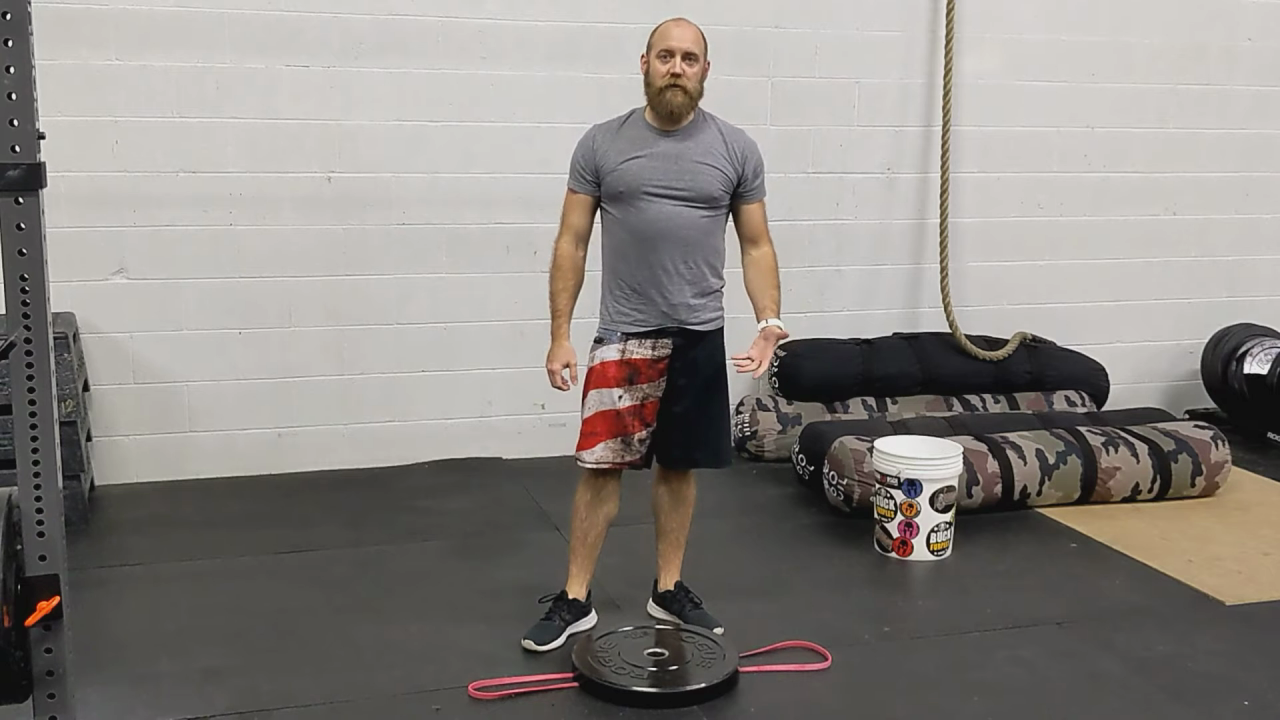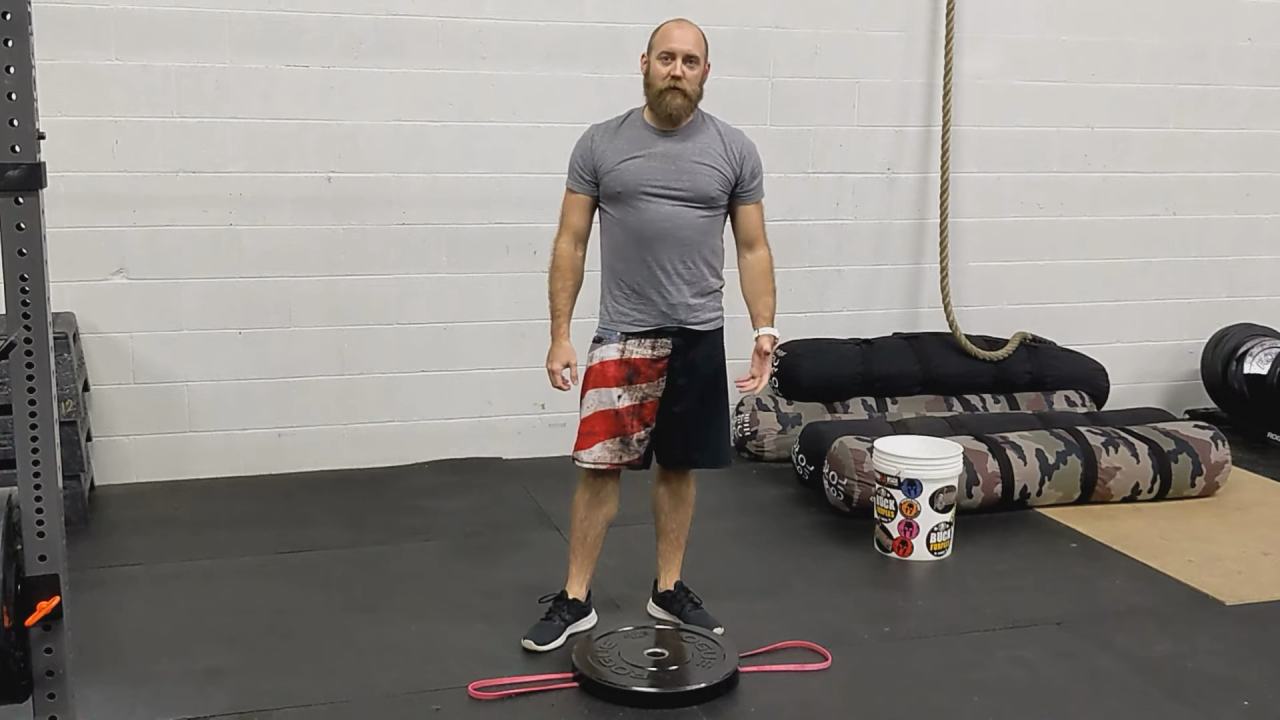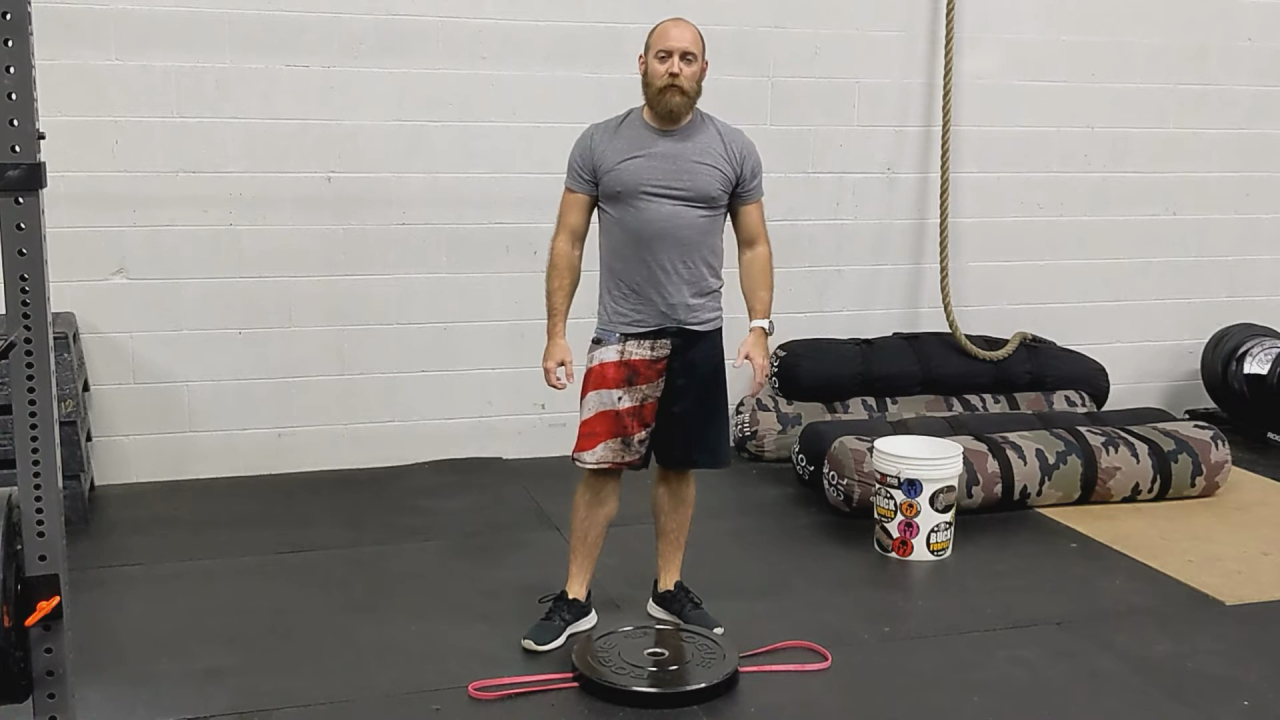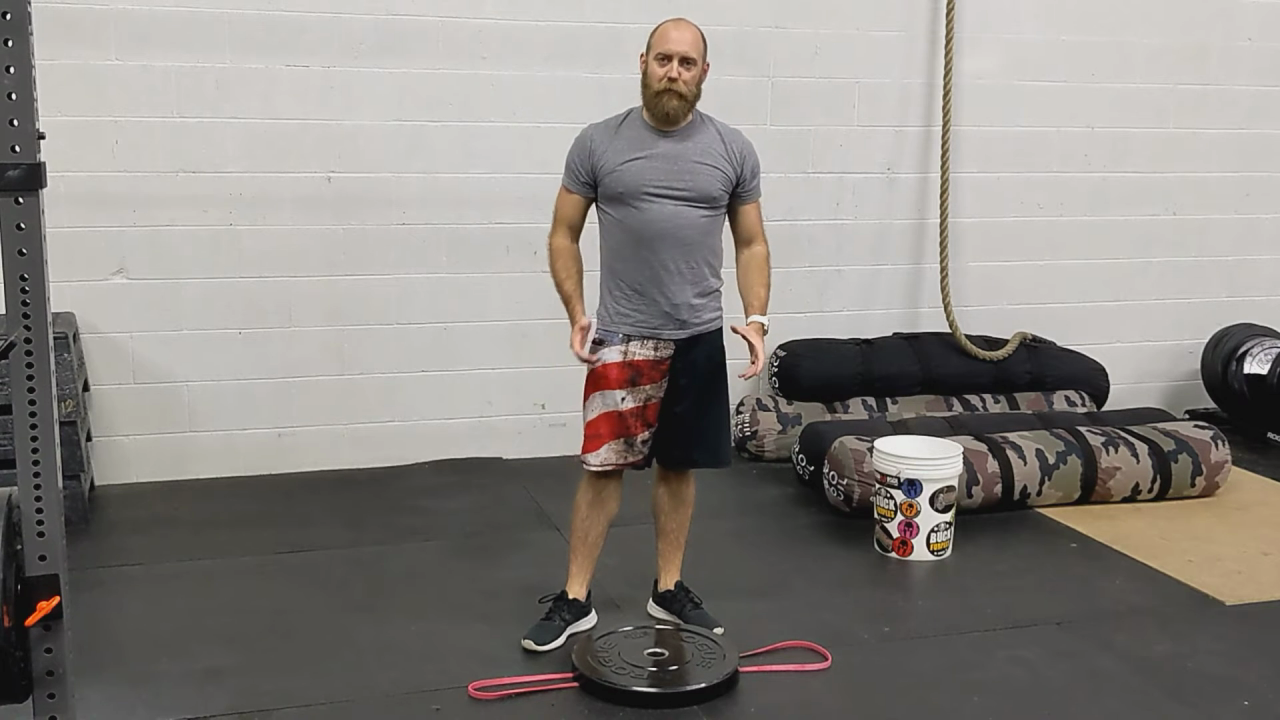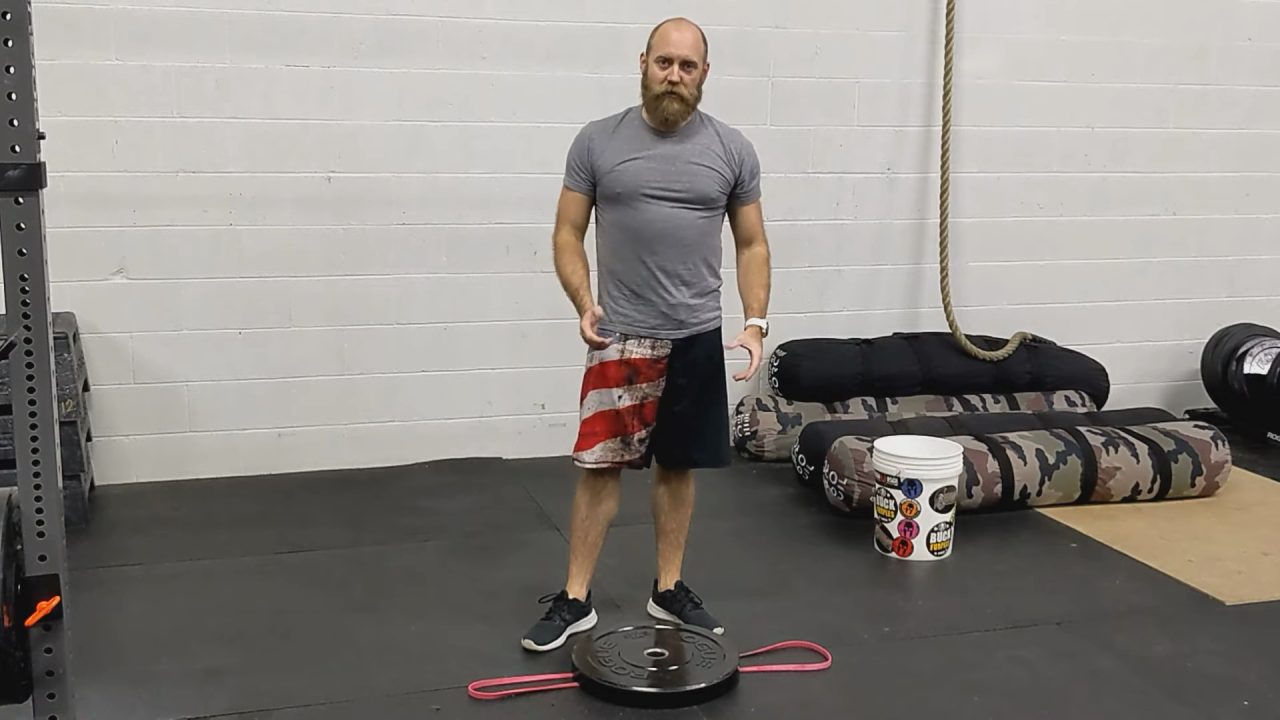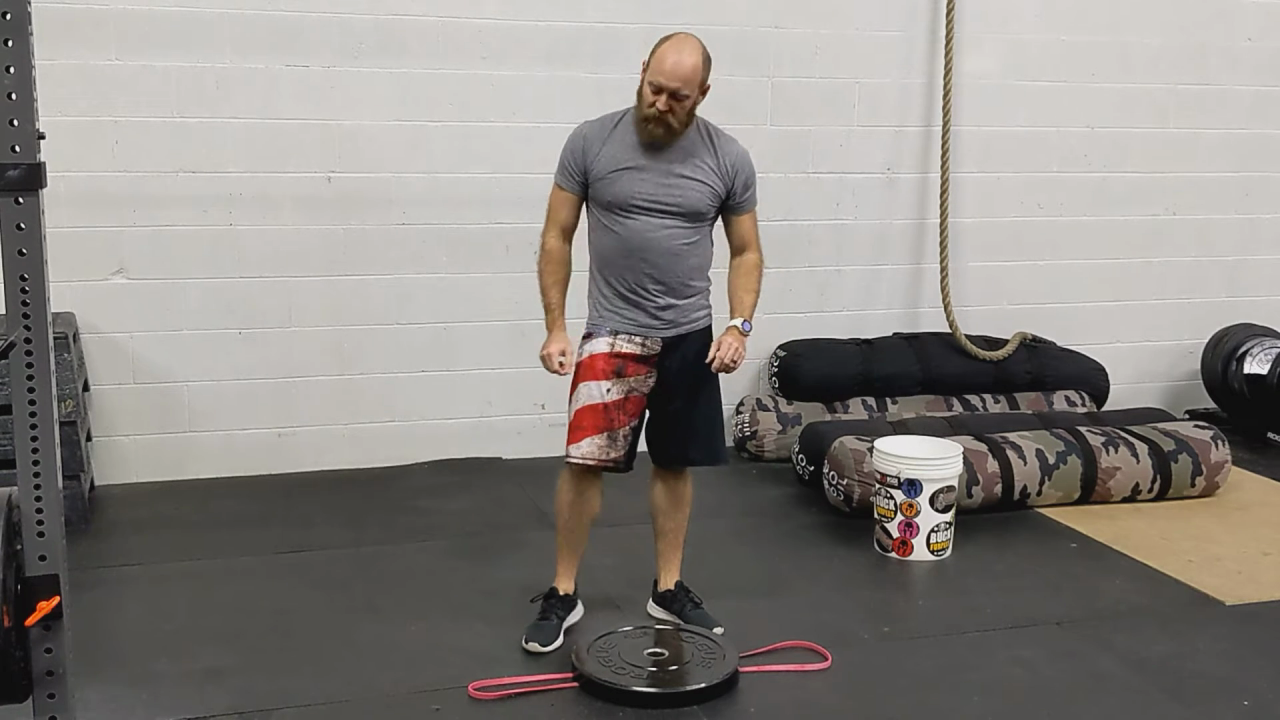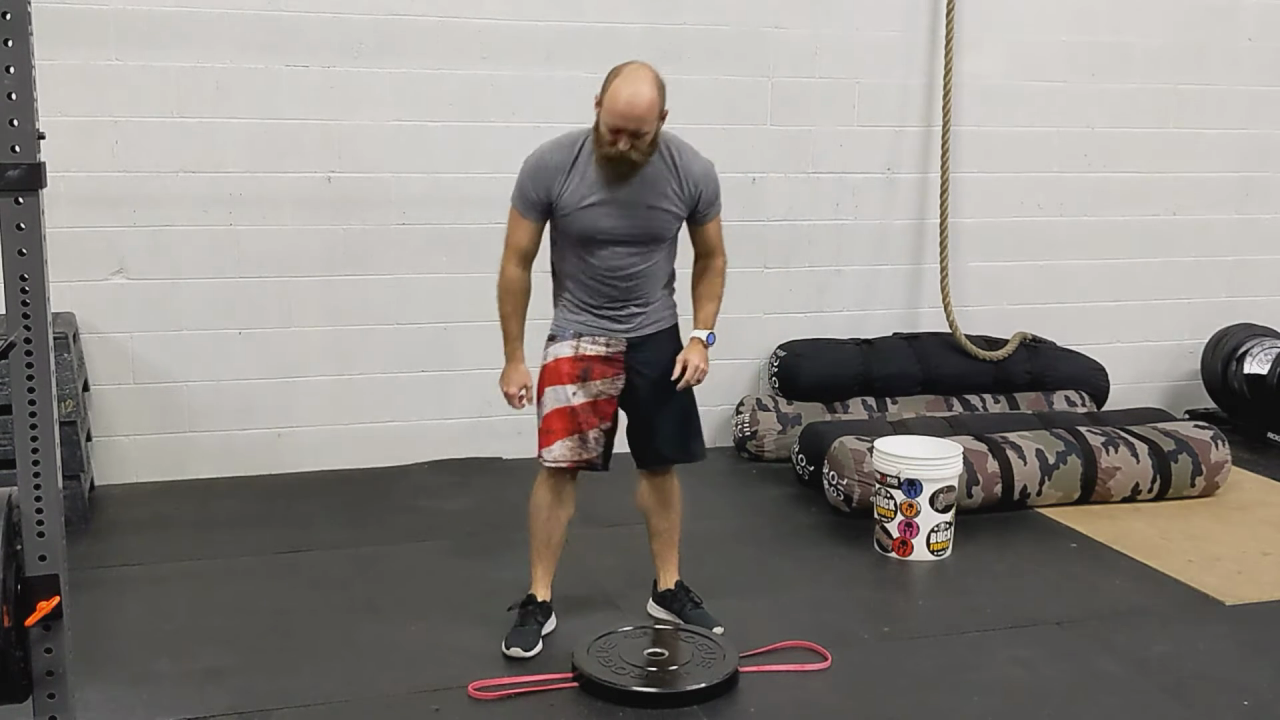
dt=0.3s
person 1, frame 1
left shoulder: (736, 149)
right shoulder: (601, 144)
left elbow: (756, 245)
right elbow: (571, 243)
left wrist: (770, 321)
right wrist: (559, 334)
left hip: (700, 337)
right hip: (624, 337)
left knee: (679, 466)
right knee: (601, 466)
left ankle: (668, 589)
right ankle: (575, 599)
person 1, frame 2
left shoulder: (734, 149)
right shoulder: (599, 144)
left elbow: (753, 249)
right elbow: (571, 243)
left wrist: (766, 331)
right wrist: (559, 333)
left hip: (699, 336)
right hip: (623, 336)
left knee: (679, 465)
right knee: (600, 465)
left ankle: (669, 589)
right ankle: (574, 600)
person 1, frame 3
left shoulder: (733, 148)
right shoulder: (599, 143)
left elbow: (753, 245)
right elbow: (568, 241)
left wrist: (759, 325)
right wrist: (555, 332)
left hip: (699, 337)
right hip: (622, 337)
left knee: (678, 466)
right knee: (601, 466)
left ankle: (669, 589)
right ankle: (574, 600)
person 1, frame 4
left shoulder: (733, 149)
right shoulder: (598, 143)
left elbow: (751, 244)
right elbow: (564, 233)
left wrist: (756, 317)
right wrist: (576, 312)
left hip: (700, 337)
right hip: (624, 339)
left knee: (679, 465)
right knee: (603, 465)
left ankle: (669, 589)
right ankle: (574, 599)
person 1, frame 5
left shoulder: (732, 149)
right shoulder: (597, 141)
left elbow: (752, 245)
right elbow: (568, 235)
left wrist: (755, 322)
right wrist: (585, 306)
left hip: (699, 337)
right hip: (623, 339)
left knee: (678, 466)
right knee: (600, 466)
left ankle: (669, 590)
right ankle: (574, 599)
person 1, frame 6
left shoulder: (729, 158)
right shoulder: (590, 141)
left elbow: (746, 251)
right elbow: (556, 238)
left wrist: (738, 325)
right wrist: (554, 327)
left hip: (690, 336)
right hip: (613, 333)
left knee: (675, 465)
right knee: (584, 461)
left ankle: (668, 590)
right ankle: (561, 594)
person 1, frame 7
left shoulder: (693, 171)
right shoulder: (550, 166)
left elbow: (711, 258)
right elbow: (516, 265)
left wrist: (701, 336)
right wrist: (513, 358)
left hip: (656, 335)
right hip: (579, 335)
left knee: (660, 464)
right knee: (559, 465)
left ankle: (668, 588)
right ankle: (538, 600)
